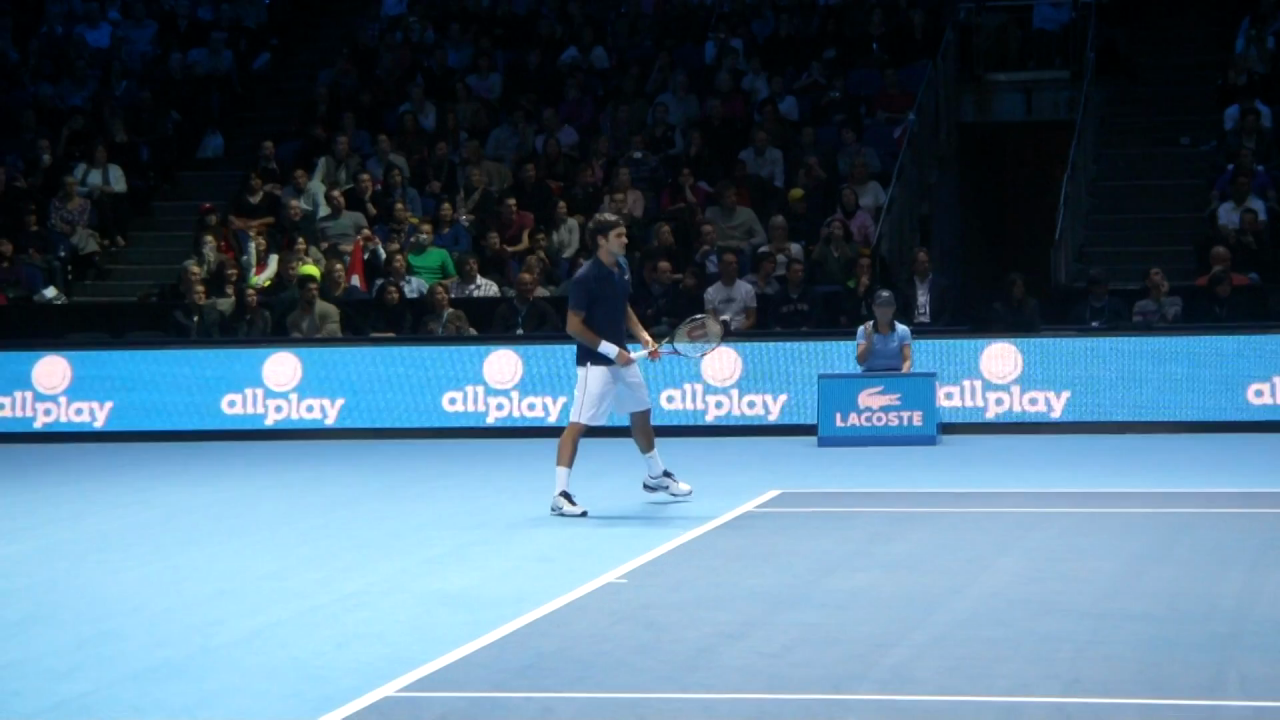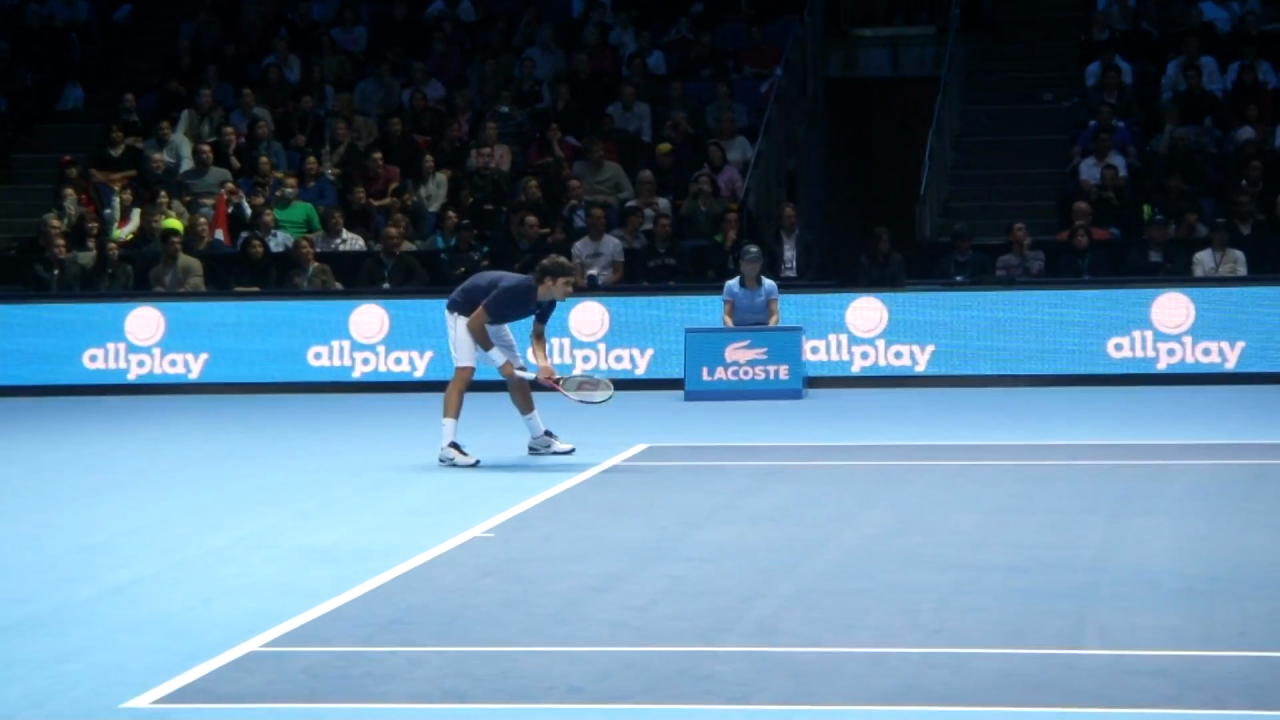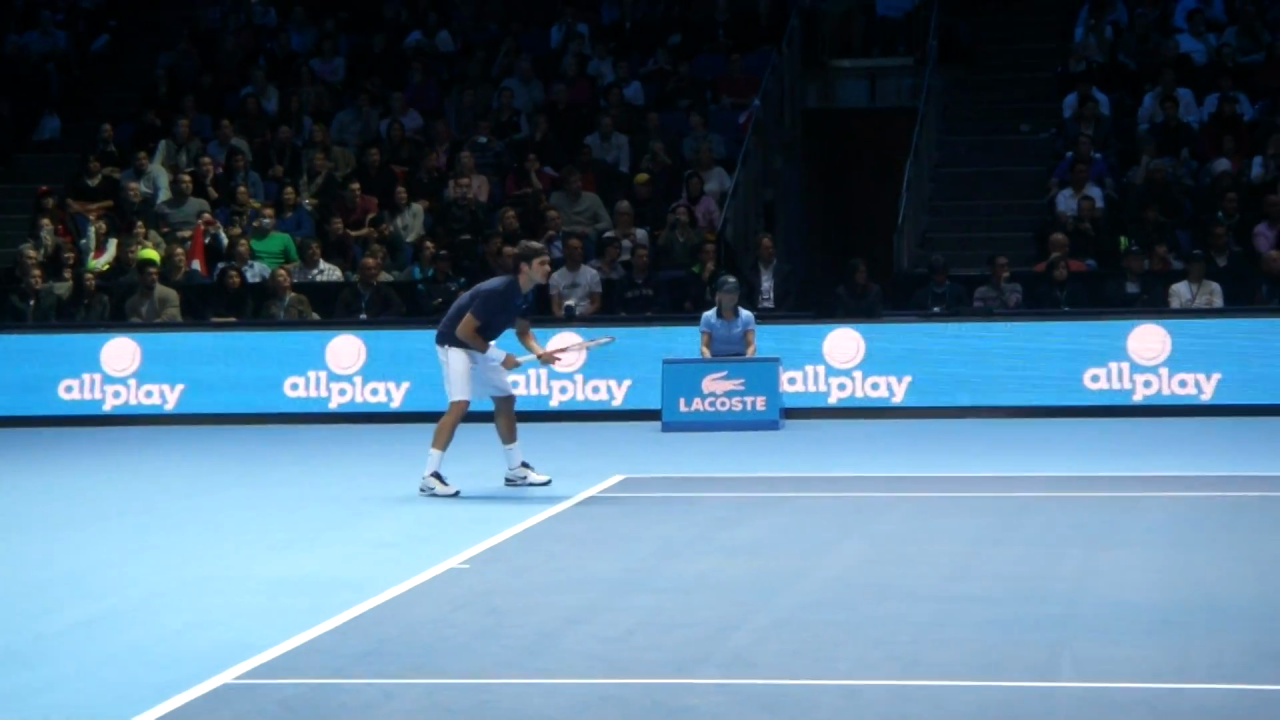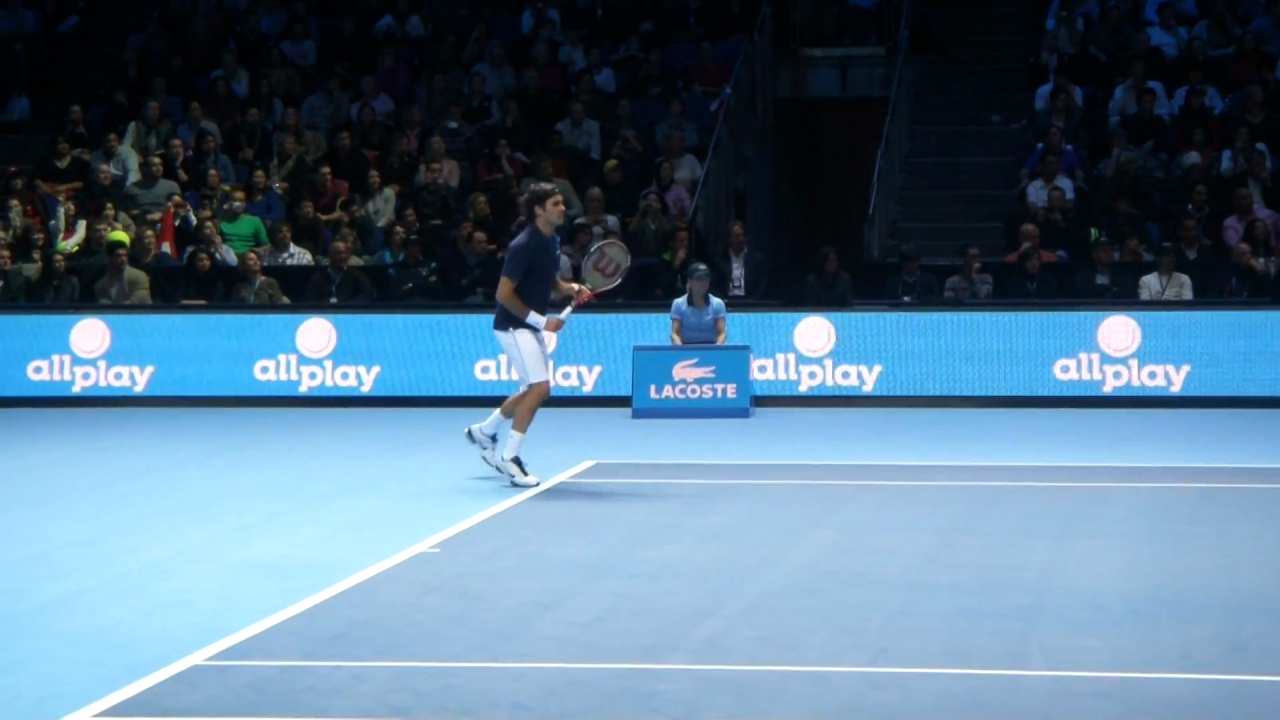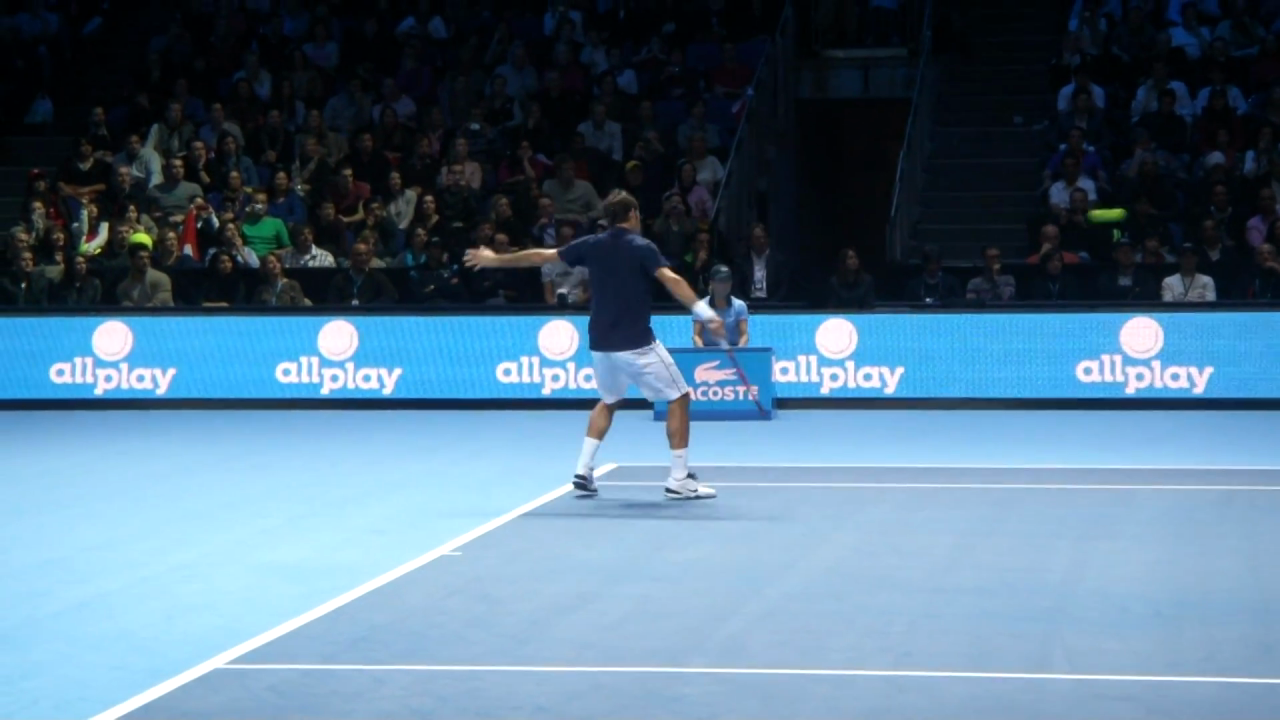
dt=1s
person 1, frame 1
left shoulder: (622, 268)
right shoulder: (586, 277)
right elbow: (573, 326)
left wrist: (643, 336)
right wrist: (611, 351)
left hip: (621, 358)
right hip: (596, 361)
left knee: (641, 414)
right knee: (579, 424)
left ankle: (656, 476)
right ankle: (560, 494)
person 1, frame 2
left shoulder: (547, 302)
right shoulder: (513, 290)
left elbow: (537, 335)
right elbow: (474, 323)
left wrist: (543, 365)
right wrist: (500, 361)
left hip: (492, 317)
right hip: (465, 312)
left knee: (517, 373)
right knee: (465, 372)
left ankle: (539, 437)
right ankle: (448, 447)
person 1, frame 3
left shoulder: (526, 292)
right shoulder: (496, 291)
left elbow: (522, 329)
right elbow: (463, 331)
left wrist: (537, 350)
right wrist: (500, 356)
left hip: (481, 344)
right hip: (455, 342)
left knee: (505, 400)
right knee: (460, 405)
left ankle: (516, 469)
right ankle: (430, 477)
person 1, frame 4
left shoulder: (552, 242)
right shoulder: (523, 246)
right elbow: (503, 295)
left wrist: (572, 289)
right wrist: (542, 321)
left hip: (531, 327)
right hip: (513, 327)
left knee: (534, 390)
right knee: (540, 387)
left ankle: (484, 431)
right ankle: (509, 458)
person 1, frame 5
left shoulder: (589, 245)
right shoulder: (642, 247)
left elbow: (541, 257)
right elbow: (671, 280)
left wrist: (495, 259)
right wrist: (704, 311)
left hip: (601, 344)
right hip: (639, 344)
left knee: (607, 401)
right knee: (679, 399)
left ankle: (584, 472)
right ankle: (679, 479)
